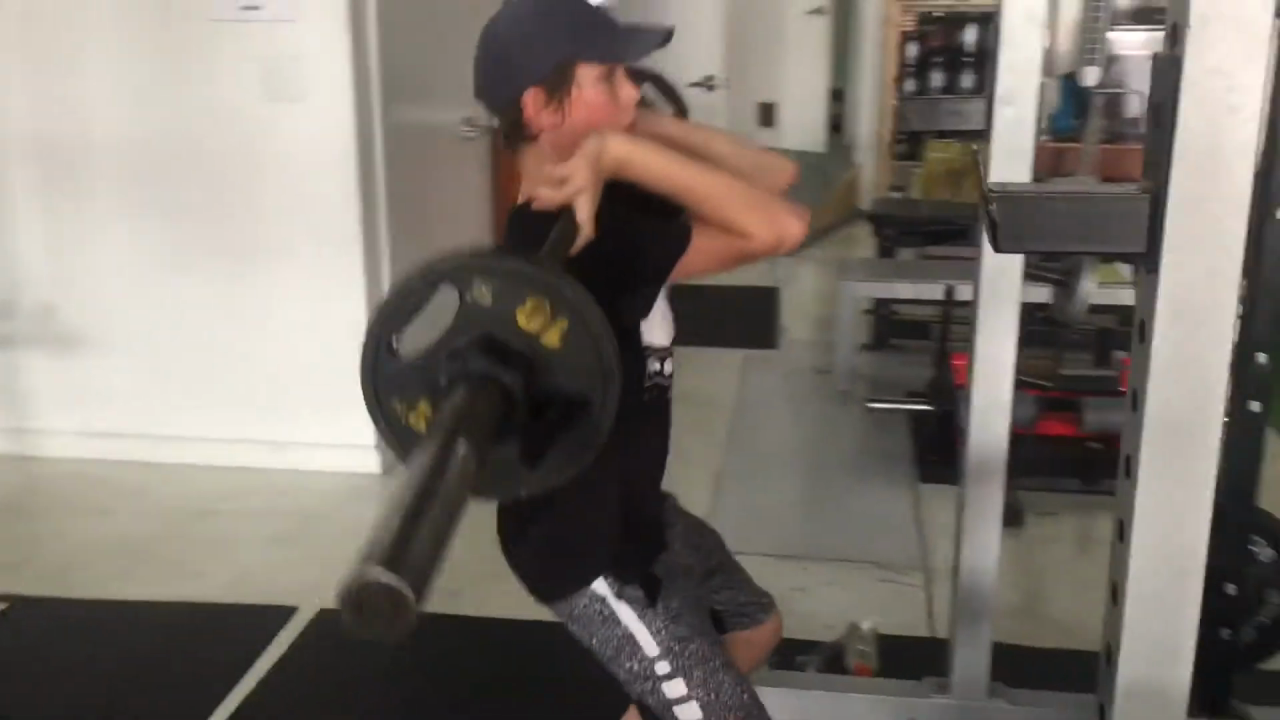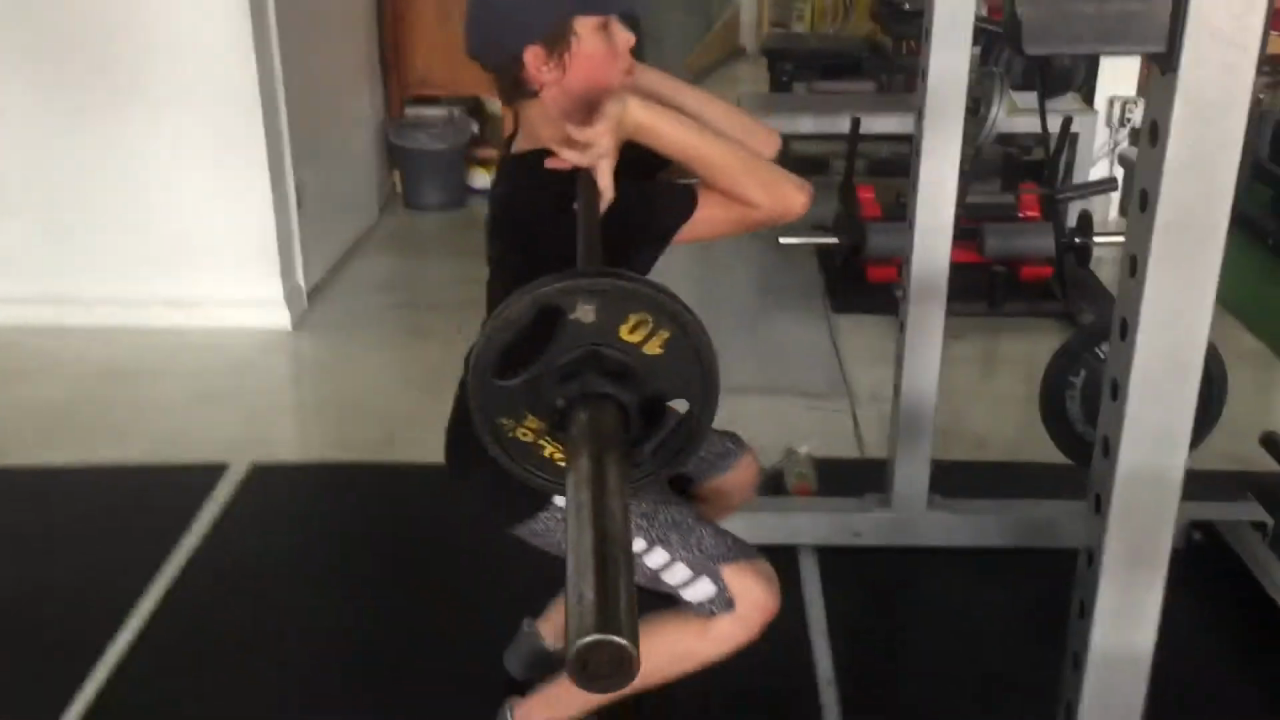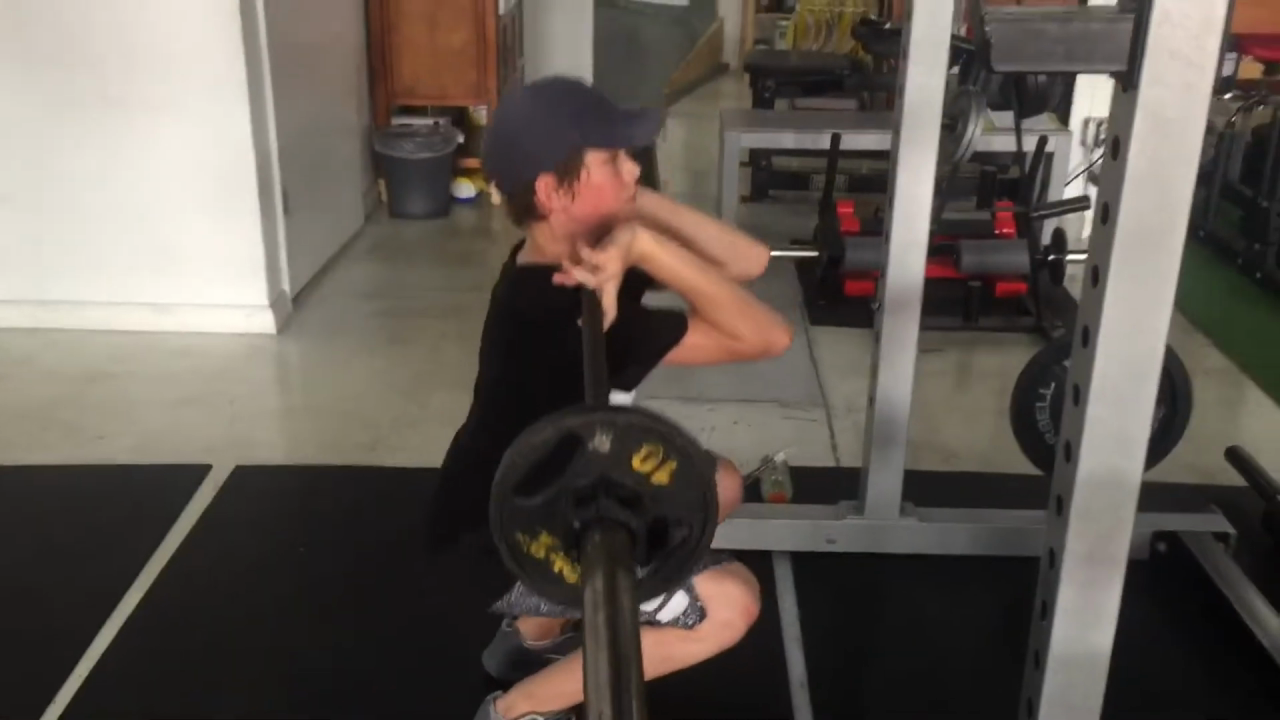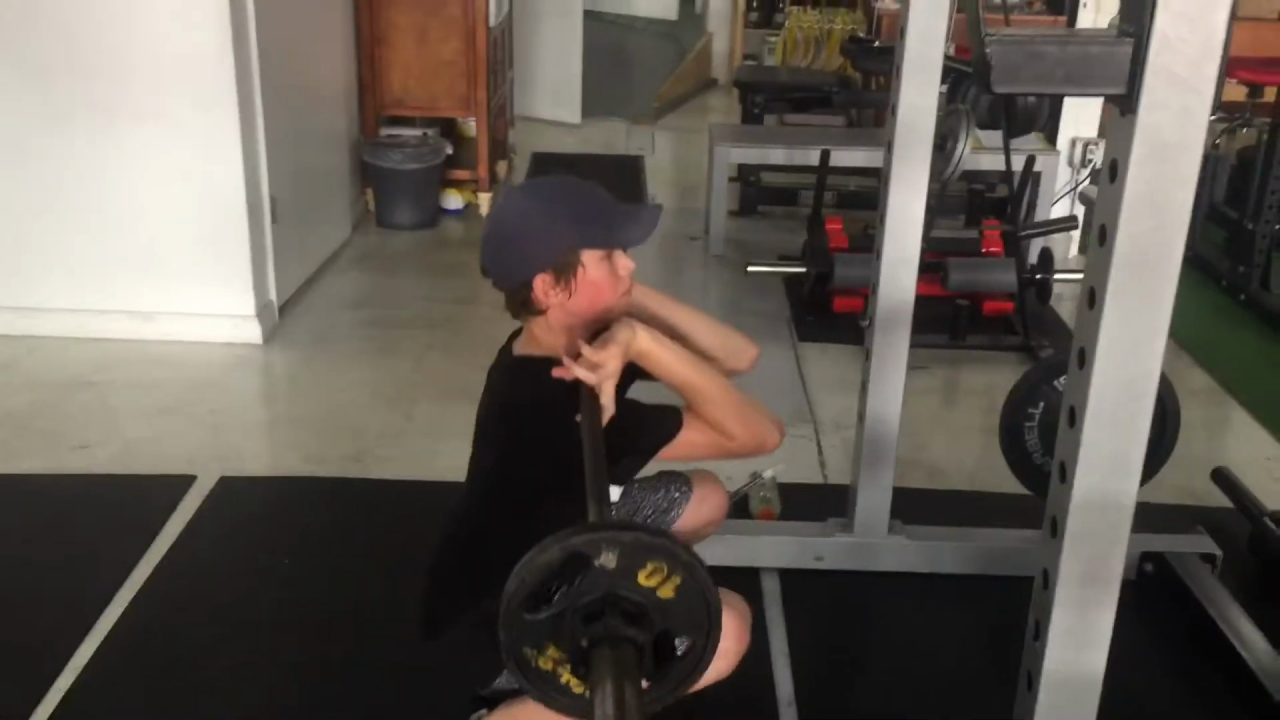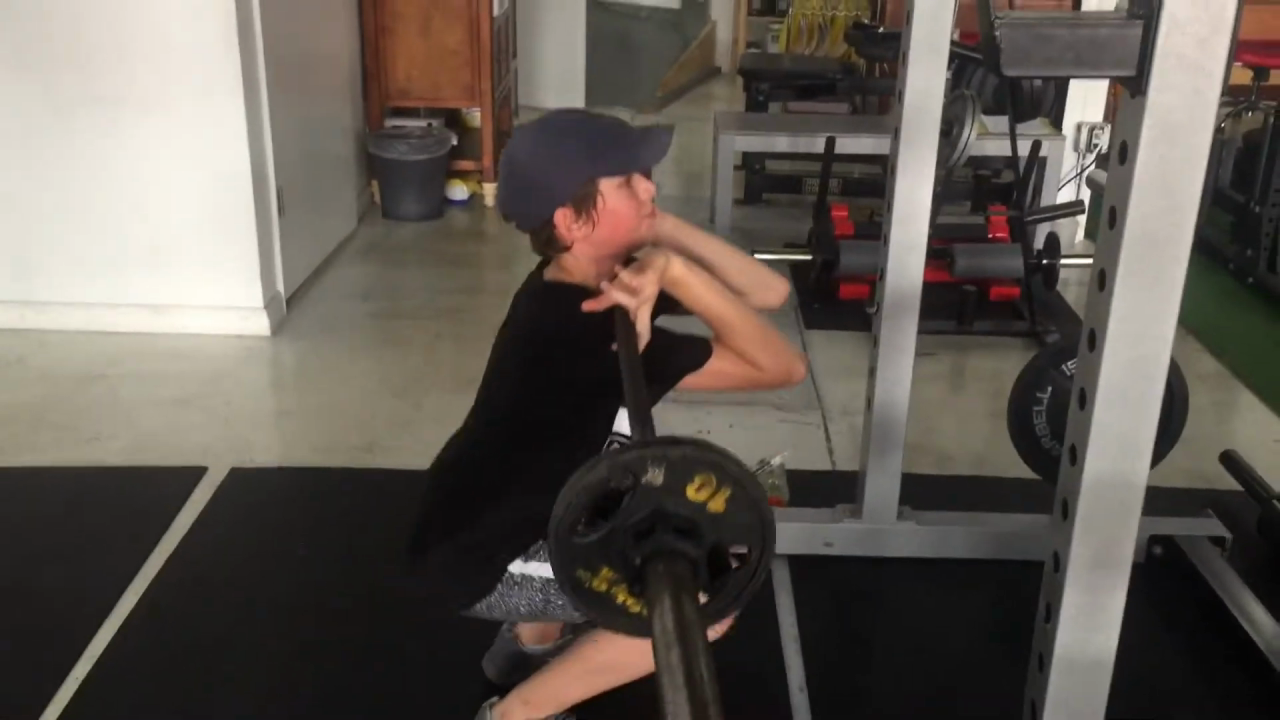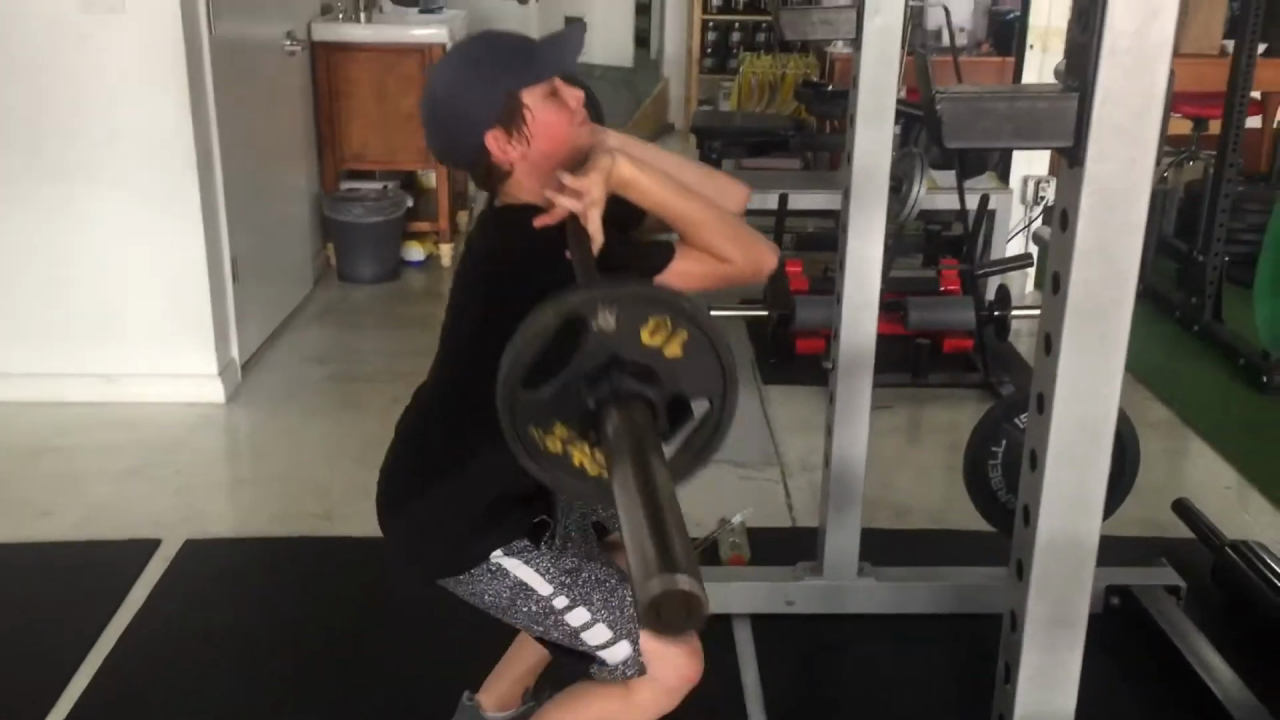
dt=0.5s
person 1, frame 1
left shoulder: (607, 208)
right shoulder: (564, 237)
left elbow: (775, 176)
right elbow: (779, 228)
left wrist: (644, 128)
right wrist: (619, 153)
left hip: (631, 506)
right hip: (580, 537)
left knee: (751, 629)
person 1, frame 2
left shoulder: (583, 145)
right shoulder: (554, 195)
left elbow: (761, 145)
right elbow: (784, 198)
left wrist: (635, 84)
right wrist: (635, 115)
left knee: (733, 471)
right knee: (747, 597)
left ankle: (554, 631)
person 1, frame 3
left shoulder: (578, 256)
right shoulder: (554, 310)
left elbow: (748, 261)
right elbow: (765, 336)
left wrist: (638, 208)
right wrist: (643, 246)
right hip: (498, 545)
left knee: (717, 485)
right knee: (730, 603)
left ankle: (534, 629)
person 1, frame 4
left shoulder: (576, 343)
right shoulder: (550, 404)
left elbow: (738, 355)
right elbow: (757, 434)
left wrist: (633, 301)
right wrist: (642, 342)
right hip: (487, 625)
left knee: (703, 499)
right knee: (722, 630)
person 1, frame 5
left shoulder: (601, 279)
right shoulder: (579, 331)
left elbow: (770, 292)
right elbow: (781, 365)
left wrist: (662, 231)
right wrist: (673, 272)
left hip: (526, 502)
right hip: (478, 548)
left ankle: (529, 640)
person 1, frame 6
left shoulder: (551, 216)
right shoulder: (536, 250)
left elbow: (729, 200)
right elbow: (752, 259)
left wrist: (611, 147)
right wrist: (621, 171)
left hip: (498, 473)
right hip: (457, 513)
right knee: (669, 663)
